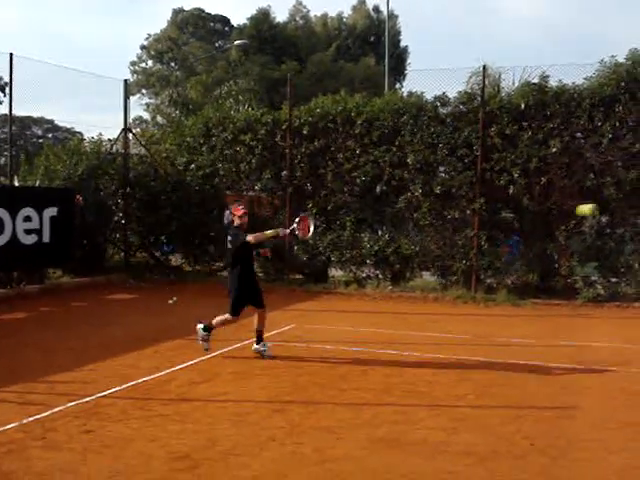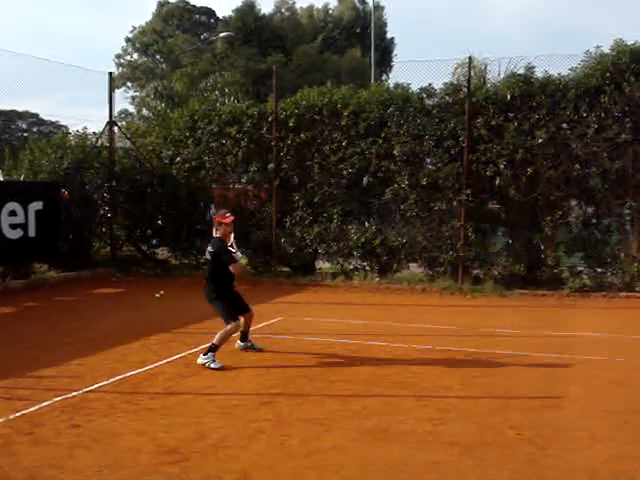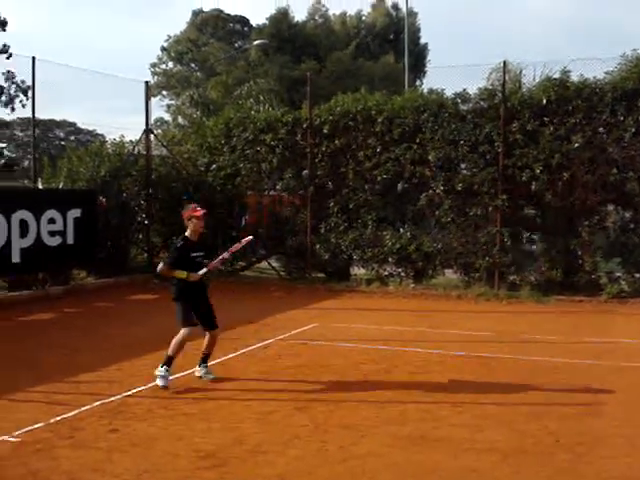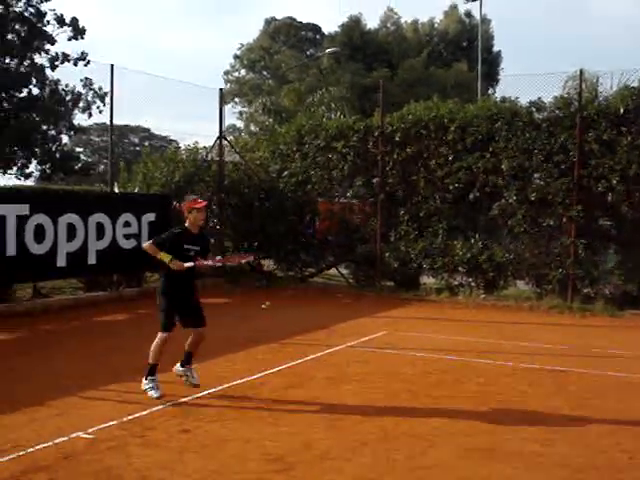
dt=0.4s
person 1, frame 1
left shoulder: (242, 232)
right shoulder: (235, 232)
right elbow: (252, 239)
right wrist: (276, 232)
left hip: (249, 278)
right hip: (238, 281)
left knee: (261, 311)
right knee: (233, 316)
left ankle: (259, 344)
right ankle: (205, 328)
person 1, frame 2
left shoulder: (219, 242)
right shoulder: (219, 247)
right elbow: (235, 269)
left wrist: (232, 258)
right wrist: (237, 259)
left hip: (226, 289)
right hip: (217, 292)
left knee: (248, 314)
right knee: (234, 324)
left ankle: (243, 341)
right ankle: (207, 356)
person 1, frame 3
left shoulder: (201, 243)
right shoulder: (180, 246)
right elbow: (162, 269)
right wrist: (185, 275)
left hip: (201, 295)
right hip: (184, 295)
left knee: (213, 332)
right knee: (188, 331)
left ankle: (202, 366)
right ankle: (164, 368)
person 1, frame 4
left shoulder: (203, 238)
right shoulder: (176, 235)
left elbow: (204, 259)
right elbow: (147, 245)
right wrist: (169, 259)
left hip: (189, 290)
right hip: (170, 290)
left knee: (199, 330)
right knee: (164, 334)
left ankle: (184, 366)
right ankle: (149, 378)
